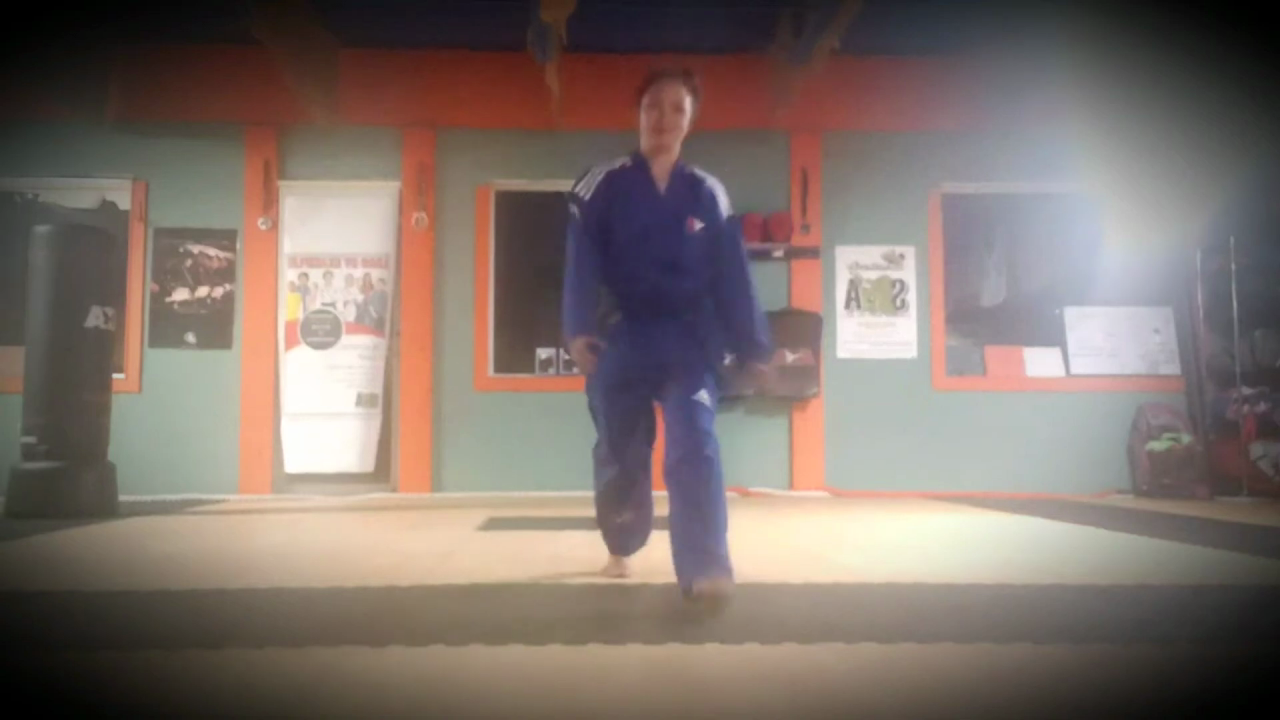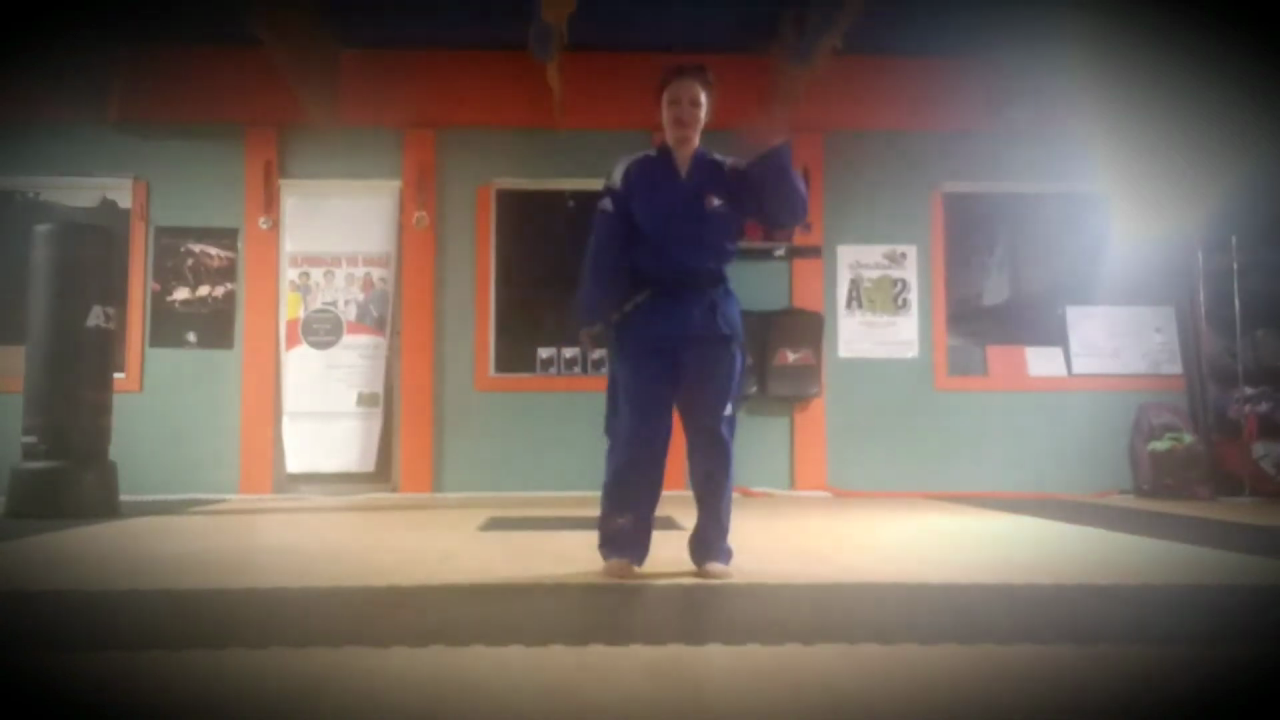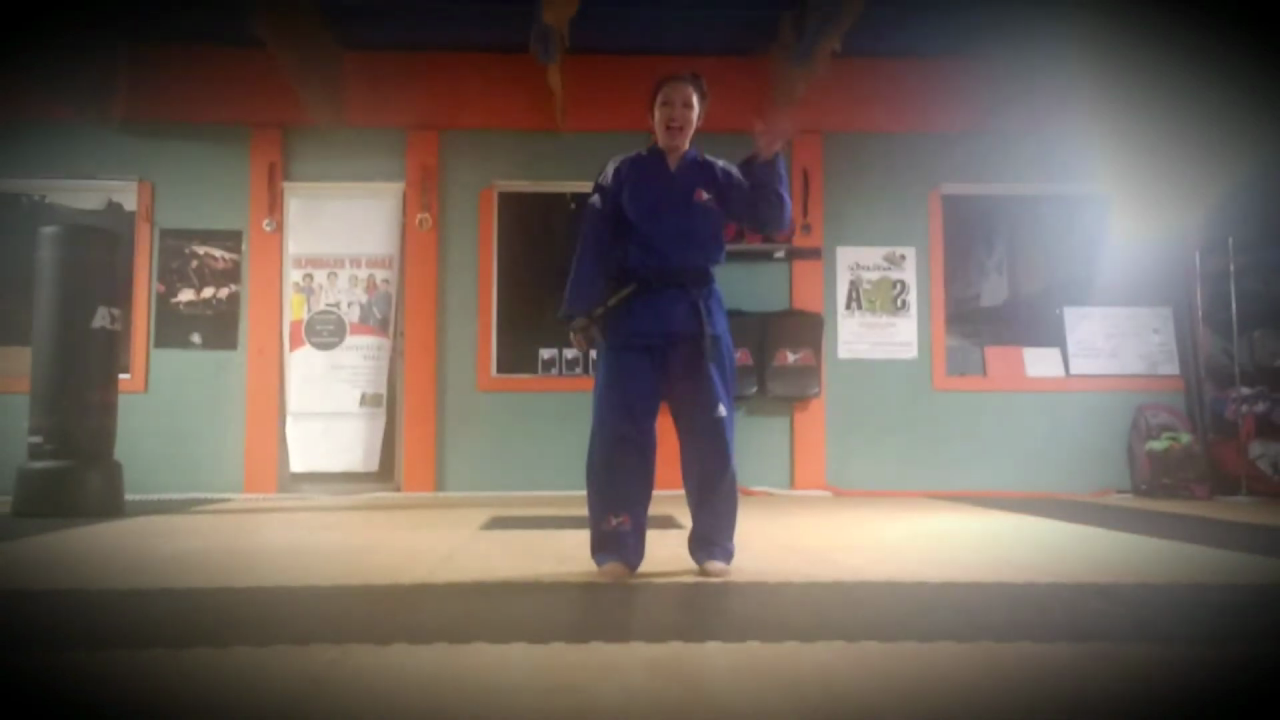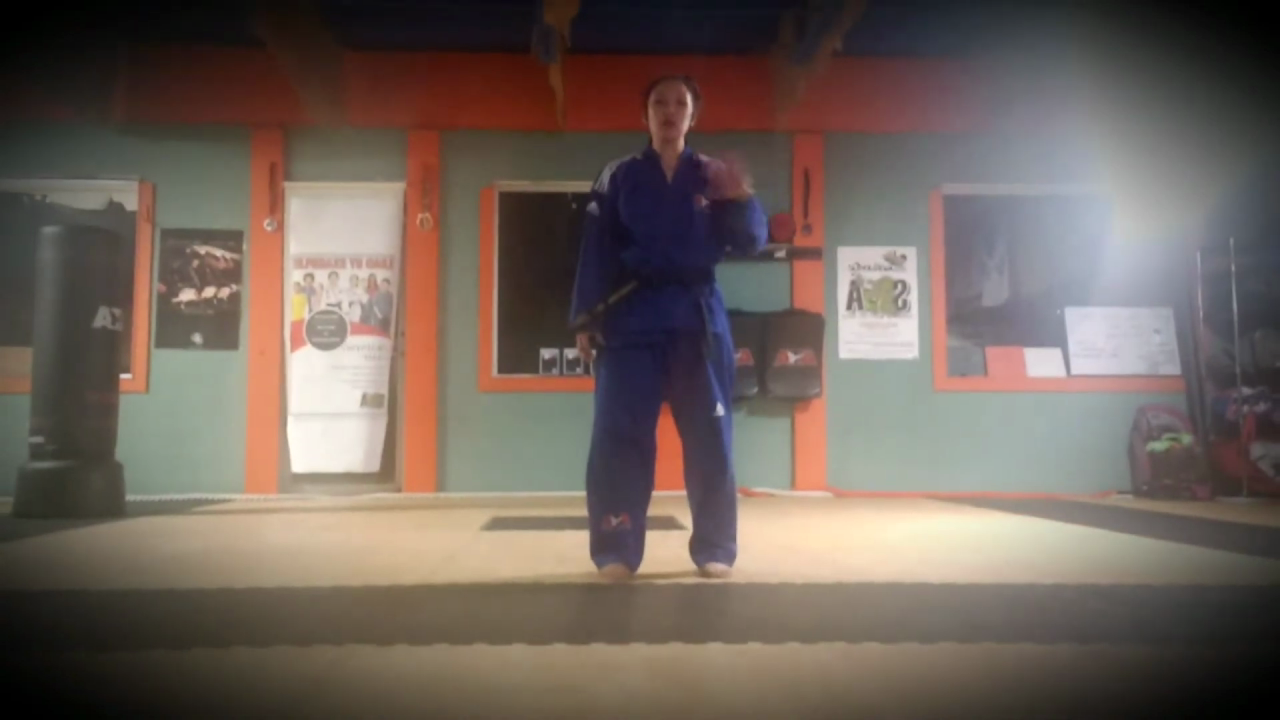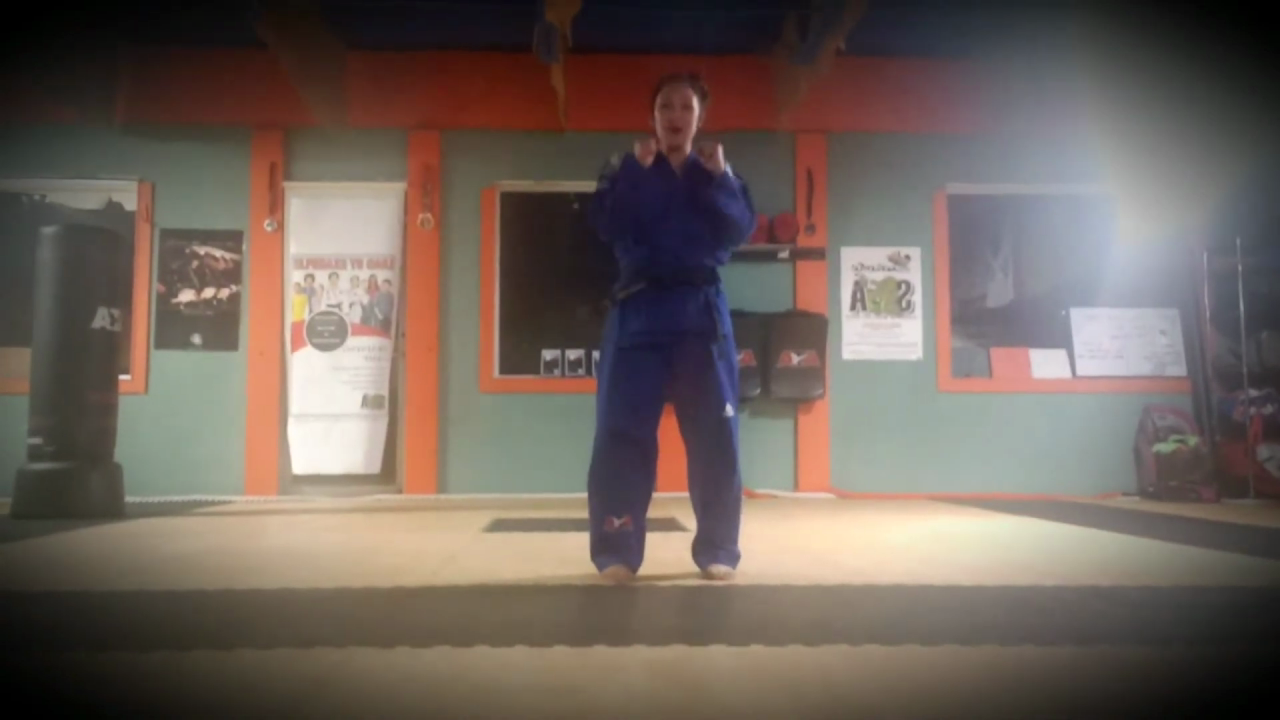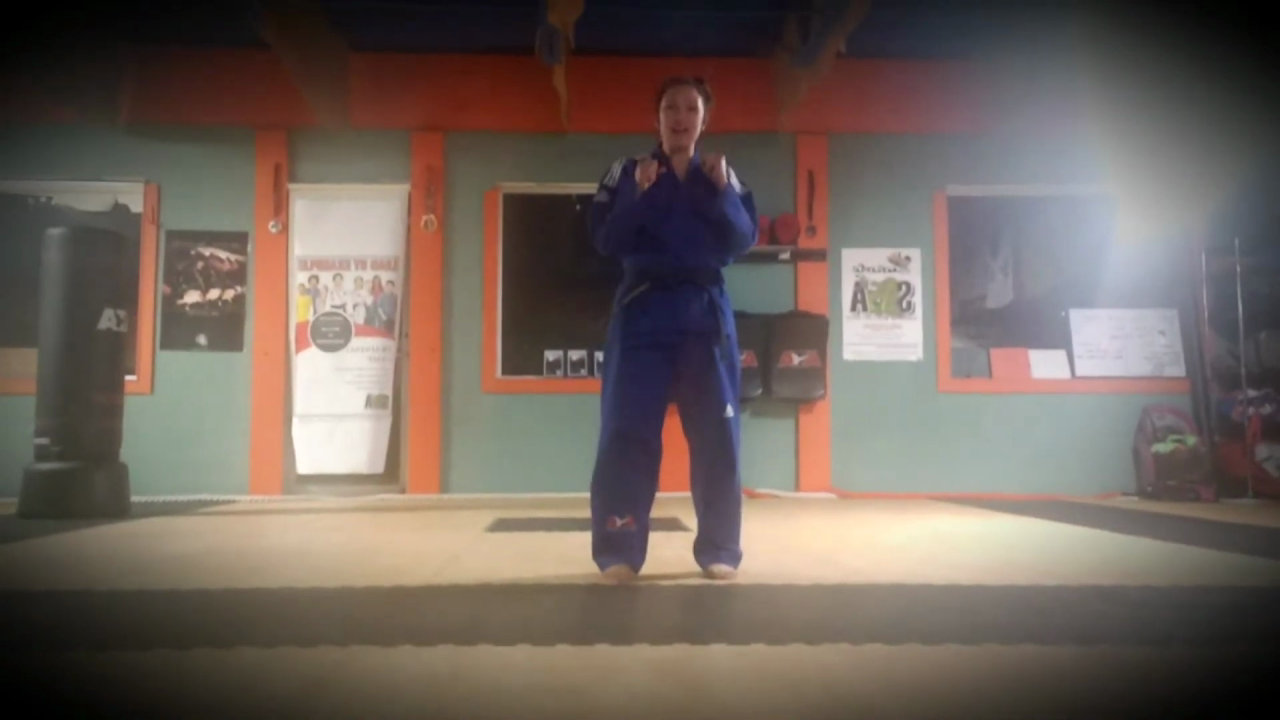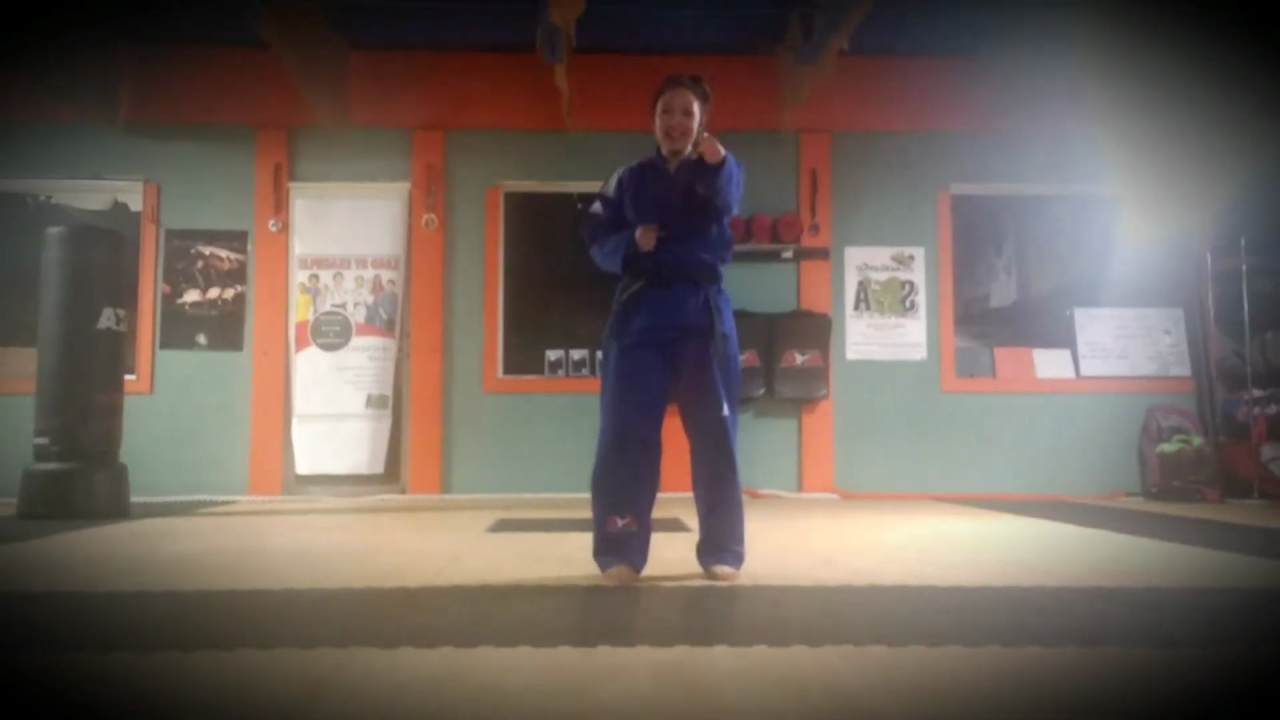
dt=0.7s
person 1, frame 1
left shoulder: (708, 193)
right shoulder: (603, 185)
left elbow: (731, 275)
right elbow: (583, 264)
left wrist: (751, 345)
right wrist: (580, 326)
left hip: (688, 339)
right hip: (620, 339)
left knee: (694, 444)
right knee: (621, 450)
left ankle: (705, 567)
right ankle: (621, 545)
person 1, frame 2
left shoulder: (730, 176)
right shoulder: (631, 175)
left elbow: (788, 215)
right elbow: (606, 248)
left wrist: (776, 157)
right wrist: (592, 316)
left hip: (710, 318)
right hip: (644, 318)
left knee: (711, 438)
right knee: (636, 435)
left ankle: (711, 548)
right ankle: (621, 547)
person 1, frame 3
left shoulder: (720, 176)
right shoulder: (620, 174)
left elbow: (773, 221)
right elbow: (595, 247)
left wrist: (767, 164)
right wrist: (581, 313)
left hip: (698, 314)
right hip: (632, 314)
left knee: (710, 434)
right knee: (620, 434)
left ankle: (712, 547)
right ankle: (616, 549)
person 1, frame 4
left shoulder: (712, 177)
right shoulder: (618, 177)
left elbow: (748, 241)
right elbow: (596, 252)
left wrist: (741, 201)
right wrist: (588, 319)
left hip: (698, 313)
right hip: (633, 314)
left knee: (708, 434)
right knee: (621, 434)
left ankle: (714, 548)
right ankle: (616, 550)
person 1, frame 5
left shoulder: (717, 172)
right shoulder: (627, 168)
left elbow: (739, 231)
right elbow: (606, 225)
left wrist: (718, 177)
right wrist: (639, 170)
left hip: (702, 310)
right hip: (640, 309)
left knee: (715, 433)
right knee: (624, 431)
left ankle: (716, 550)
right ankle: (616, 551)
person 1, frame 6
left shoulder: (721, 175)
right shoulder: (625, 173)
left elbow: (742, 239)
right elbow: (605, 240)
left wrist: (721, 190)
right wrist: (637, 193)
left hip: (705, 309)
right hip: (643, 309)
left knee: (716, 432)
right knee: (628, 432)
left ankle: (718, 549)
right ankle: (619, 551)
person 1, frame 7
left shoulder: (715, 170)
right shoulder: (628, 179)
left elbow: (725, 199)
right elbow: (598, 242)
left wrist: (717, 163)
right wrist: (630, 243)
left hip: (703, 310)
right hip: (641, 310)
left knee: (714, 432)
right knee: (626, 433)
left ankle: (721, 550)
right ankle: (620, 552)
